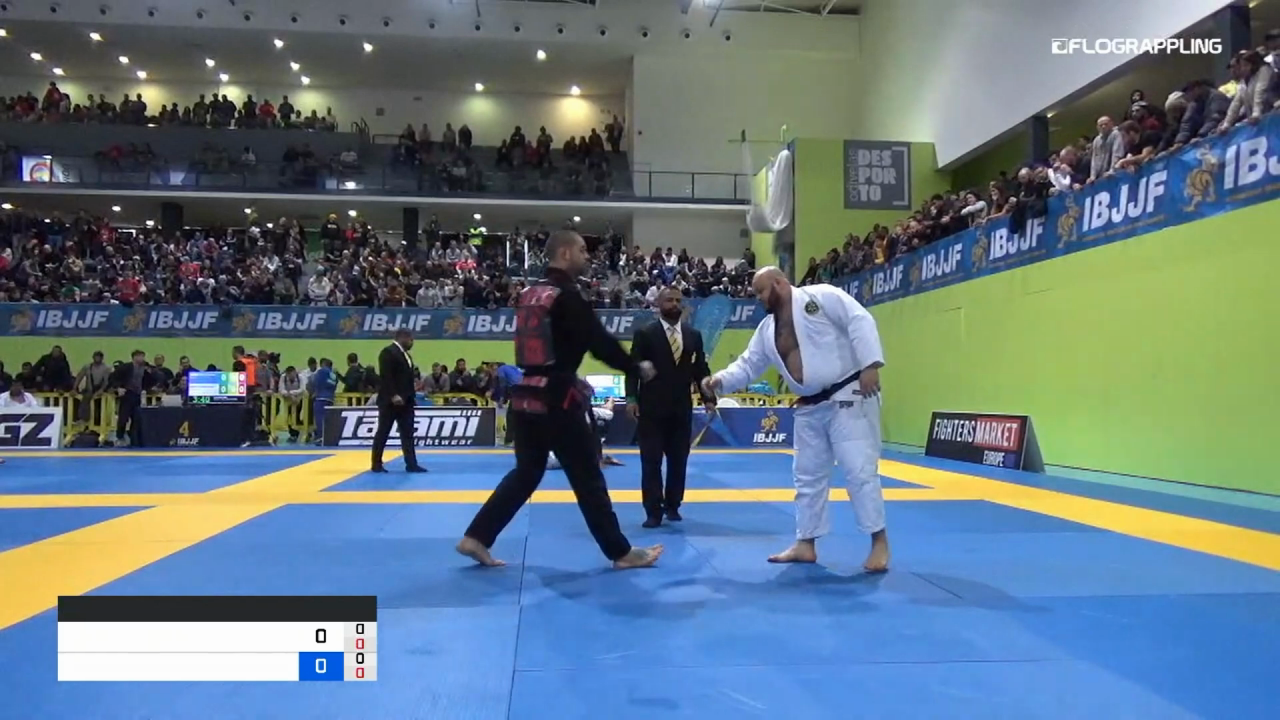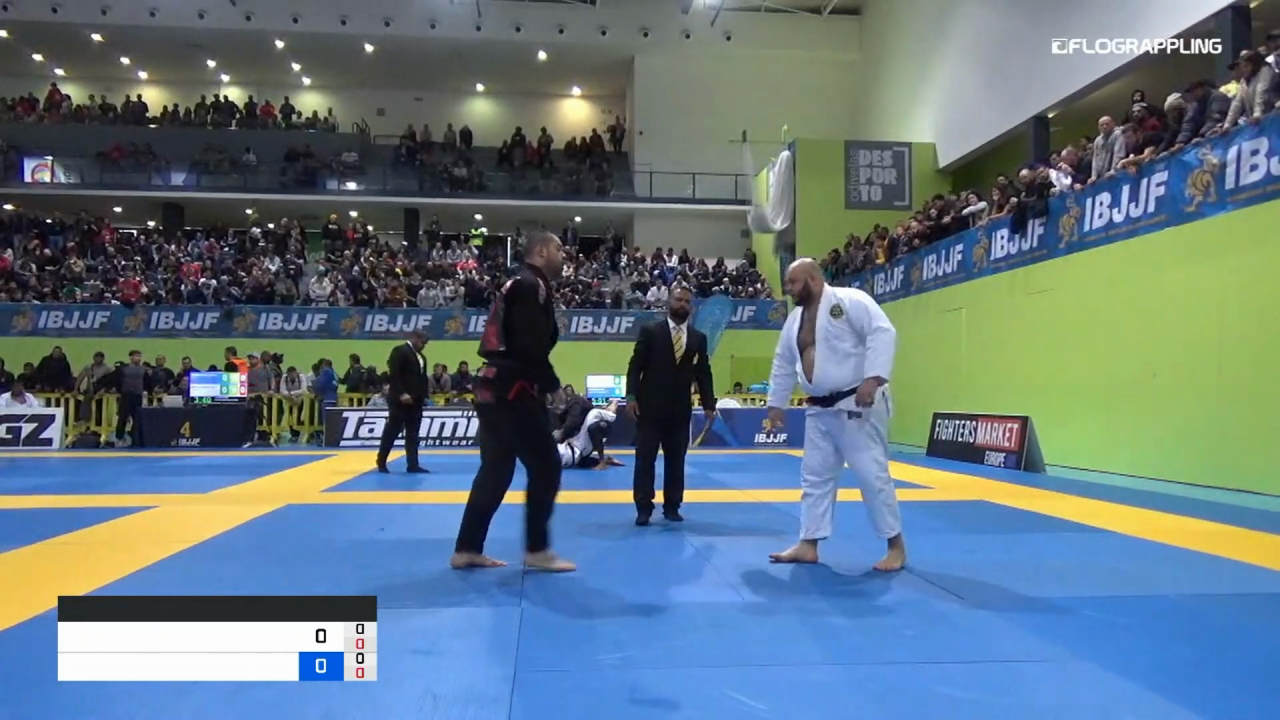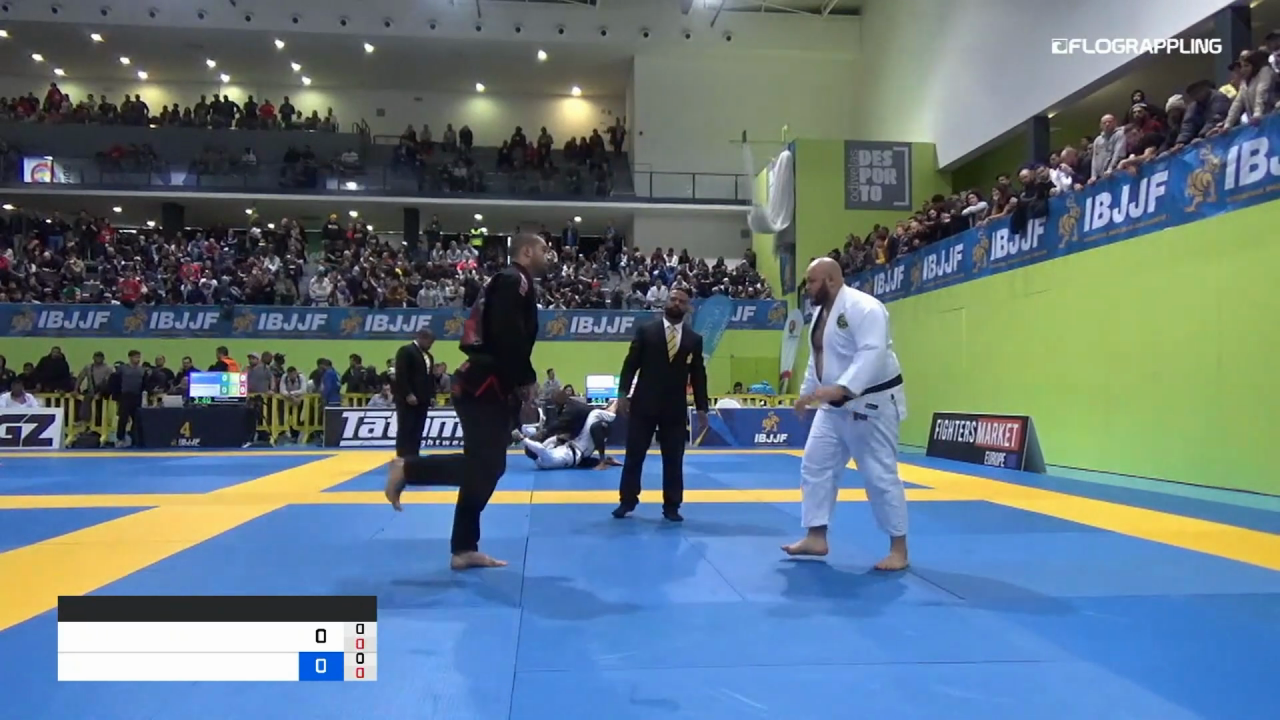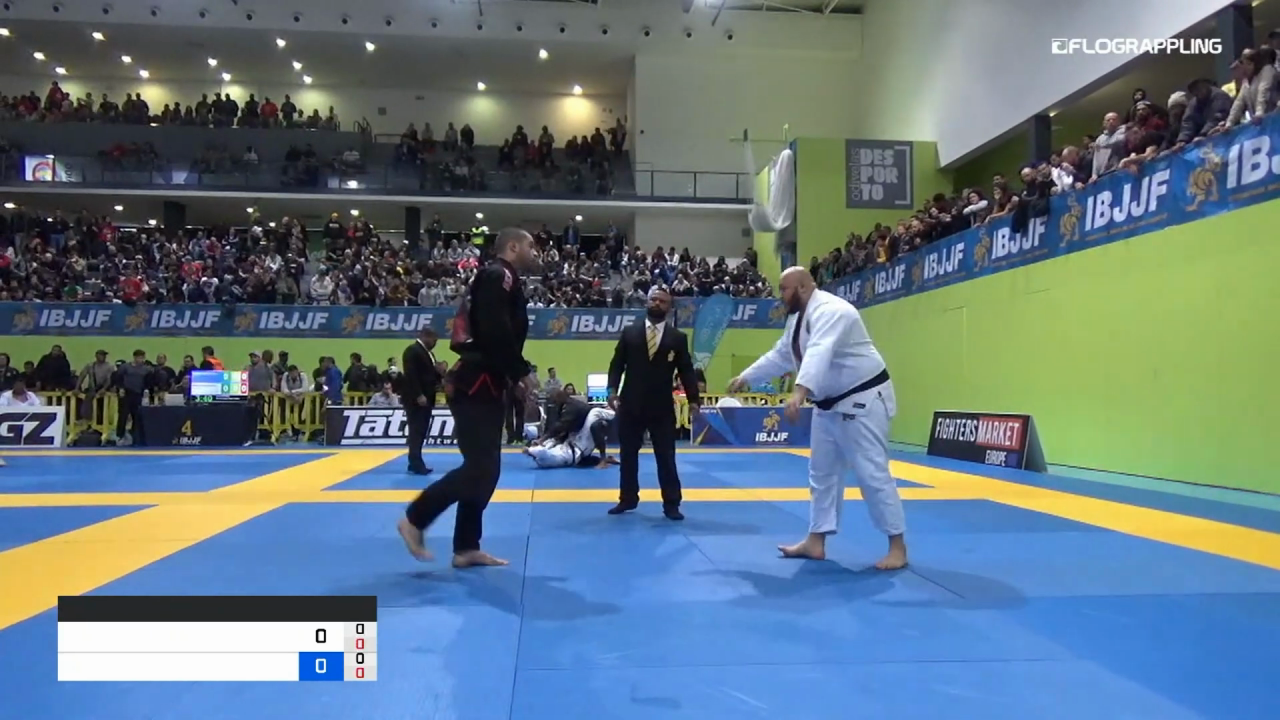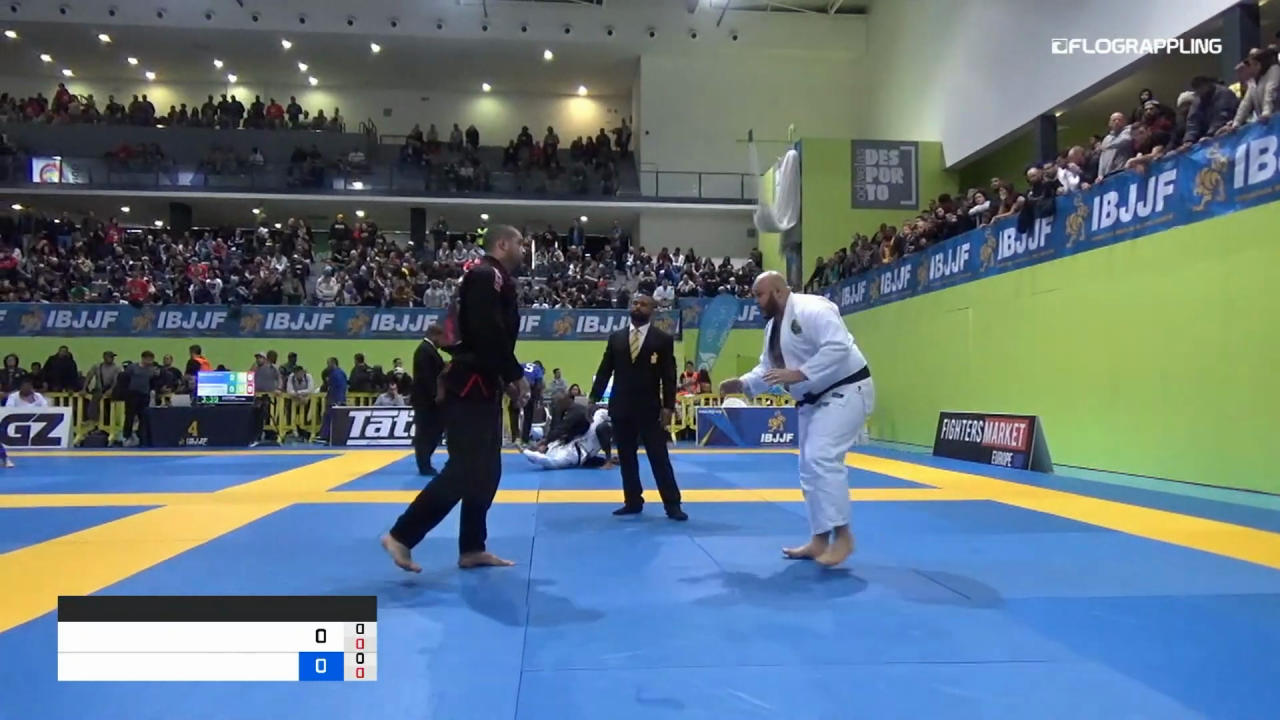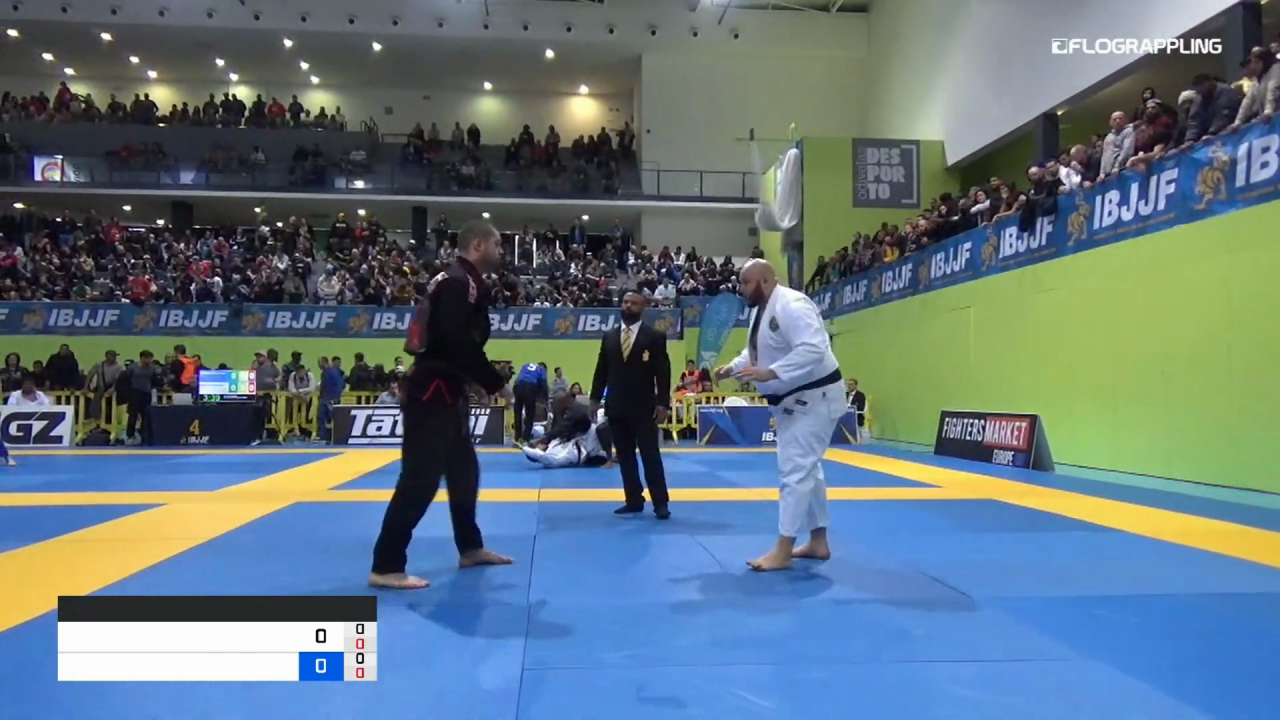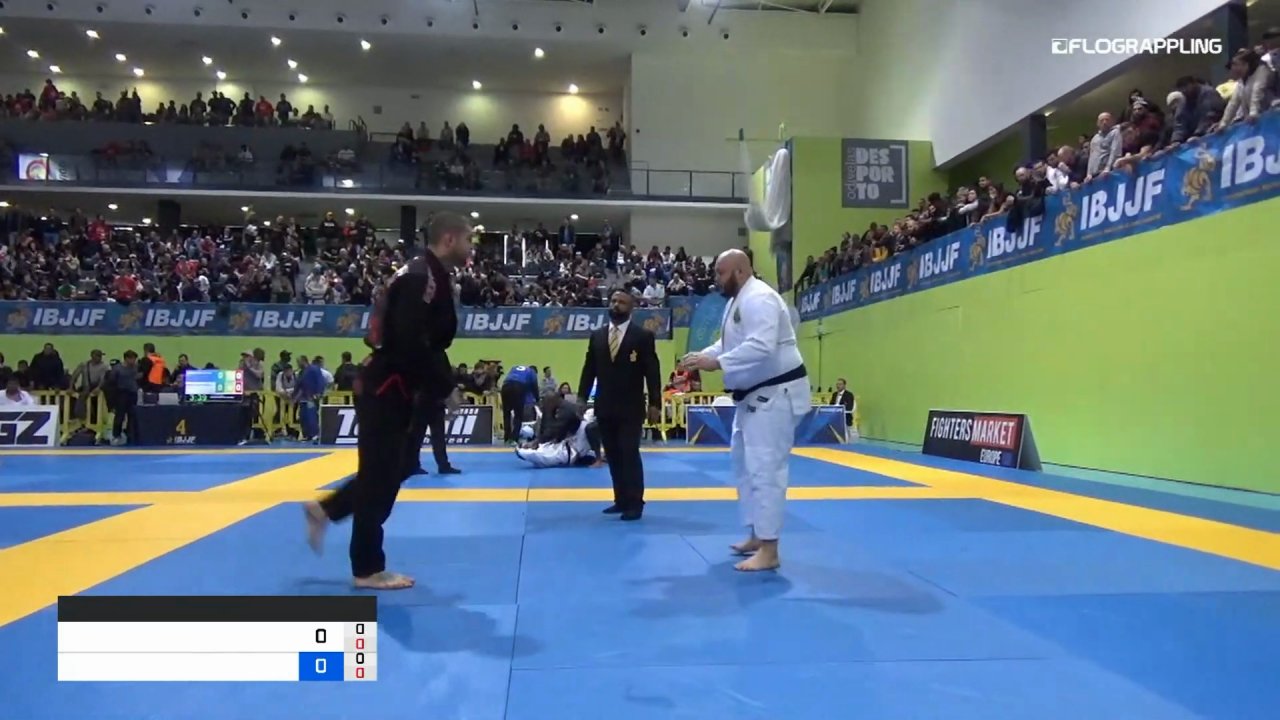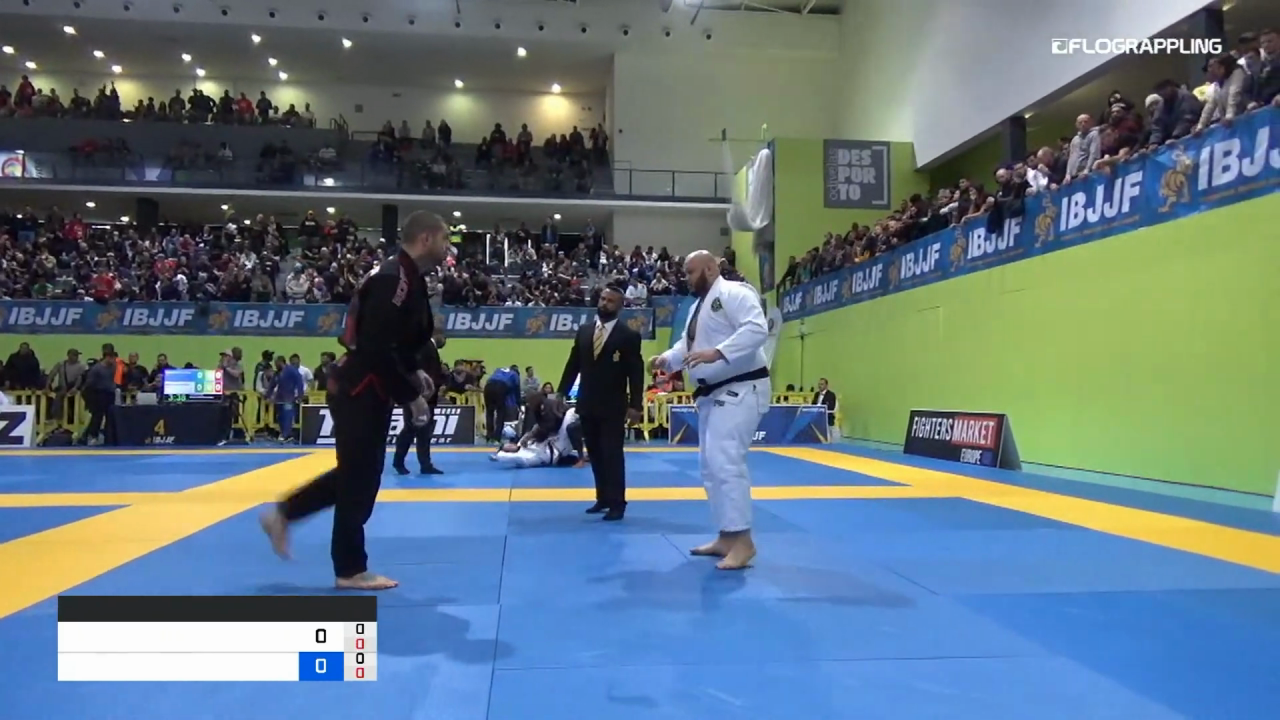
dt=0.3s
person 1, frame 1
left shoulder: (530, 294)
right shoulder: (566, 295)
right elbow: (598, 340)
left wrist: (569, 379)
right wrist: (637, 368)
left hip: (525, 394)
right hip: (555, 398)
left knee: (526, 472)
right knee: (587, 477)
left ankle: (476, 538)
right ankle: (621, 552)
person 1, frame 2
left shoulder: (520, 286)
right shoulder: (531, 286)
right elbow: (530, 346)
left wrist: (541, 385)
right wrist: (551, 384)
left hip: (497, 386)
right hip: (511, 389)
left knee: (496, 469)
right knee: (546, 466)
left ankle: (468, 549)
right ankle: (538, 550)
person 1, frame 3
left shoulder: (512, 284)
right shoulder: (513, 281)
right elbow: (507, 338)
left wrist: (518, 384)
right wrist: (526, 379)
left hip: (486, 384)
right hip: (484, 385)
left knee: (482, 465)
right knee: (487, 464)
left ankle: (465, 549)
right ankle: (409, 469)
person 1, frame 4
left shoulder: (498, 280)
right shoulder: (498, 277)
right elbow: (495, 334)
left wrist: (513, 377)
right wrist: (520, 372)
left hip: (482, 384)
right hip: (477, 385)
left knee: (484, 469)
right knee: (478, 468)
left ankle: (466, 547)
right ankle: (416, 519)
person 1, frame 5
left shoulder: (490, 280)
right shoulder: (487, 277)
right elbow: (488, 335)
left wrist: (506, 379)
right wrist: (514, 374)
left hip: (477, 385)
right hip: (470, 387)
left knee: (485, 471)
right knee: (466, 471)
left ankle: (473, 549)
right ankle: (401, 536)
person 1, frame 6
left shoulder: (457, 280)
right shoulder: (460, 283)
right elbow: (463, 346)
left wrist: (484, 383)
right wrist: (497, 384)
left hip: (437, 389)
right hip: (432, 393)
left knee: (464, 471)
right knee: (421, 479)
left ankle: (471, 547)
right ankle: (386, 566)
person 1, frame 7
left shoulder: (427, 276)
right shoulder: (424, 279)
right elbow: (413, 345)
left wrist: (438, 380)
right wrist: (444, 390)
left hip: (392, 386)
right hip: (388, 388)
left knee: (396, 466)
right knee: (383, 475)
left ankle: (326, 509)
right ankle: (368, 569)
person 1, frame 8
left shoulder: (405, 277)
right shoulder: (393, 280)
right elbow: (378, 348)
left wrist: (413, 373)
right wrist: (411, 396)
left hip: (363, 387)
right hip: (363, 389)
left knee: (356, 472)
right knee: (361, 479)
left ankle: (283, 515)
right ankle: (351, 569)
person 2, frame 1
left shoulder: (823, 296)
right shoulder: (768, 328)
left elbow: (860, 322)
right elbow: (748, 365)
left wrist: (870, 366)
right wrist: (720, 379)
left hip: (850, 396)
right hip: (811, 407)
left knee: (859, 469)
right knee: (808, 475)
left ankle: (879, 541)
right ankle: (806, 544)
person 2, frame 2
left shoulder: (851, 300)
right shoulder: (795, 319)
left elbow: (882, 334)
right elbow: (784, 363)
left wrist: (872, 379)
right wrist: (775, 402)
left hip: (859, 405)
right hip: (820, 409)
left knee: (871, 475)
right knee: (815, 477)
left ankle: (896, 547)
right ankle: (807, 545)
person 2, frame 3
left shoulder: (863, 307)
right shoulder: (821, 312)
left elbow: (872, 354)
left wrist: (838, 389)
right wrist: (807, 392)
left hip: (870, 404)
right hip: (836, 406)
left knee: (879, 476)
right knee: (816, 466)
left ankle: (899, 548)
right ankle: (816, 536)
person 2, frame 4
left shoulder: (830, 310)
right shoulder: (798, 319)
left elbow: (820, 353)
right elbow: (780, 357)
left wrist: (799, 393)
right wrist: (745, 378)
left hip: (863, 400)
right hip: (830, 404)
left knee: (872, 472)
right knee: (822, 472)
left ankle: (897, 544)
right ankle: (816, 540)
person 2, frame 5
left shoulder: (812, 309)
right shoulder: (774, 325)
left elbow: (837, 348)
right elbow: (768, 368)
left wrist: (799, 374)
right wrist: (742, 384)
left hip: (845, 392)
right hip: (814, 400)
left knee: (821, 459)
right knee: (810, 470)
left ankle: (842, 535)
right ankle: (820, 541)
person 2, frame 6
left shoulder: (792, 306)
right shoulder: (760, 310)
left elbow: (813, 351)
right elbow: (755, 351)
left wrist: (768, 373)
right wrist: (734, 367)
left hip: (813, 398)
right hip: (792, 399)
left knee: (795, 470)
right knee: (806, 469)
left ankle: (783, 550)
right ankle: (818, 541)
person 2, frame 7
left shoulder: (758, 300)
right shoulder: (739, 300)
left elbow: (760, 348)
right elbow: (730, 342)
left wrist: (716, 363)
right wrist: (704, 355)
left hip: (777, 394)
right hip: (757, 394)
left knee: (764, 469)
right knee: (743, 463)
left ankle: (769, 550)
right ankle: (758, 534)
person 2, frame 8
left shoulder: (734, 293)
right shoulder: (700, 305)
left elbow: (756, 329)
right elbow: (686, 346)
left wrist: (716, 353)
right wrist: (665, 361)
left hip: (740, 391)
right hip: (712, 394)
left knee: (725, 463)
right knee: (714, 465)
left ankle: (743, 542)
right ankle: (727, 539)
person 3, frame 1
left shoulder: (694, 335)
right shoulder: (645, 334)
left elbow: (700, 370)
left wrist: (708, 398)
right wrist: (632, 398)
left hip: (681, 409)
right hip: (651, 409)
left knee: (679, 460)
right knee: (651, 460)
left ankle: (672, 505)
right ankle: (653, 511)
person 3, frame 2
left shoulder: (699, 338)
right shoulder: (650, 331)
left elbow: (704, 374)
right elbow: (636, 365)
left wrist: (708, 405)
right wrist: (631, 395)
left hip: (680, 408)
right hip: (650, 406)
left knee: (676, 459)
right knee: (645, 456)
left ankle: (672, 506)
right ankle: (644, 507)
person 3, frame 3
left shoulder: (694, 339)
right shoulder: (645, 331)
left elbow: (698, 375)
right elbow: (630, 364)
left wrist: (701, 406)
right wrist: (623, 393)
left hip: (675, 408)
right hip: (644, 404)
left knee: (674, 459)
right knee: (634, 454)
left ankle: (672, 506)
right ankle: (628, 500)
person 3, frame 4
left shoulder: (677, 338)
right shoulder: (629, 333)
left elbow: (686, 370)
right elbow: (617, 364)
left wrist: (693, 398)
right wrist: (613, 390)
left hip: (662, 406)
right hip: (631, 404)
left knee: (666, 456)
right knee: (628, 454)
left ankle: (671, 504)
right ankle: (628, 499)
person 3, frame 5
left shoulder: (663, 339)
right shoulder: (616, 337)
left elbow: (669, 374)
right elbow: (605, 369)
left wrist: (668, 405)
right wrist: (594, 397)
left hip: (649, 408)
right hip: (621, 407)
left knee: (659, 456)
right knee: (626, 456)
left ankle: (672, 504)
right ankle: (633, 501)
person 3, frame 6
left shoulder: (655, 337)
right shoulder: (609, 337)
left elbow: (663, 372)
right elbow: (601, 370)
left wrist: (662, 402)
right wrist: (595, 399)
left hip: (643, 407)
right hip: (616, 406)
left knee: (649, 453)
right knee: (624, 455)
left ankle: (660, 501)
right ankle: (633, 500)
person 3, frame 7
left shoulder: (643, 336)
right shoulder: (597, 336)
left elbow: (652, 372)
right elbow: (589, 369)
left wrist: (654, 403)
right wrist: (582, 397)
left hip: (631, 407)
right hip: (605, 406)
left knee: (630, 453)
right knee: (613, 455)
left ankle: (634, 503)
right ankle: (621, 500)
person 3, frame 8
left shoulder: (628, 336)
right shoulder: (584, 331)
left elbow: (636, 373)
right elbow: (573, 364)
left wrist: (635, 405)
right wrist: (562, 392)
left hip: (613, 406)
right hip: (587, 404)
left knee: (612, 454)
right knee: (595, 454)
left ankle: (616, 504)
right ankle: (603, 498)
